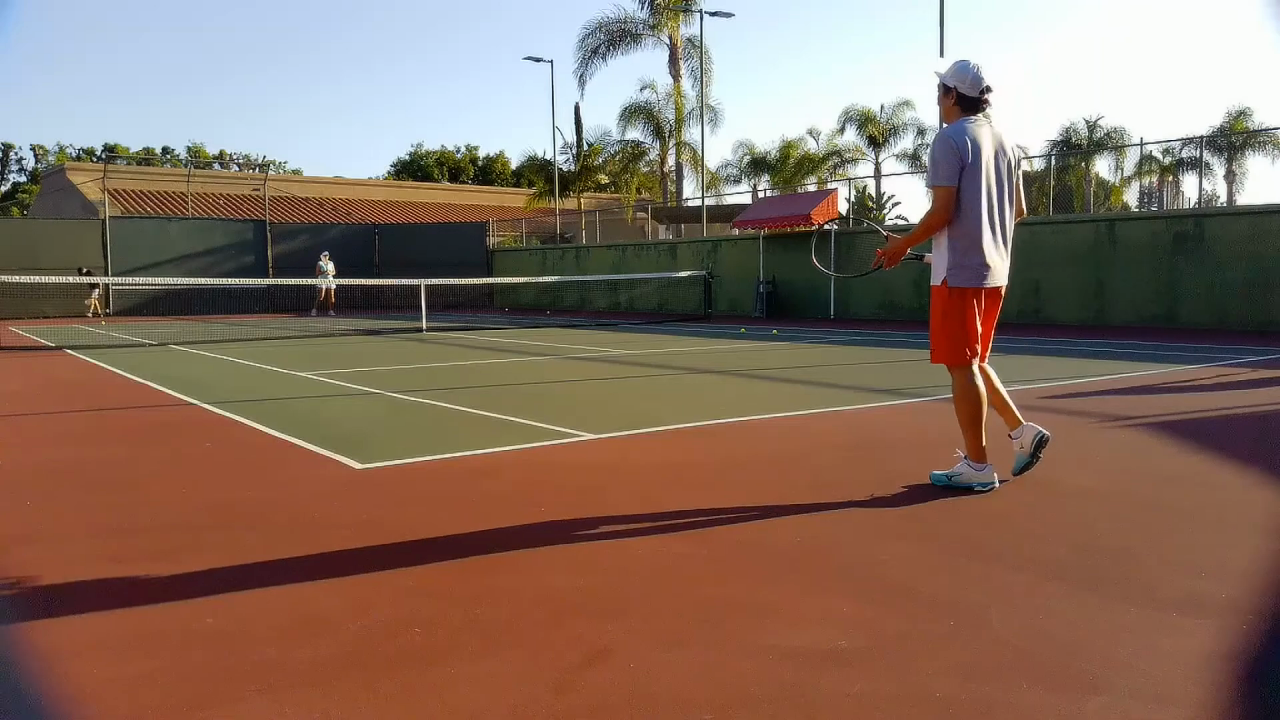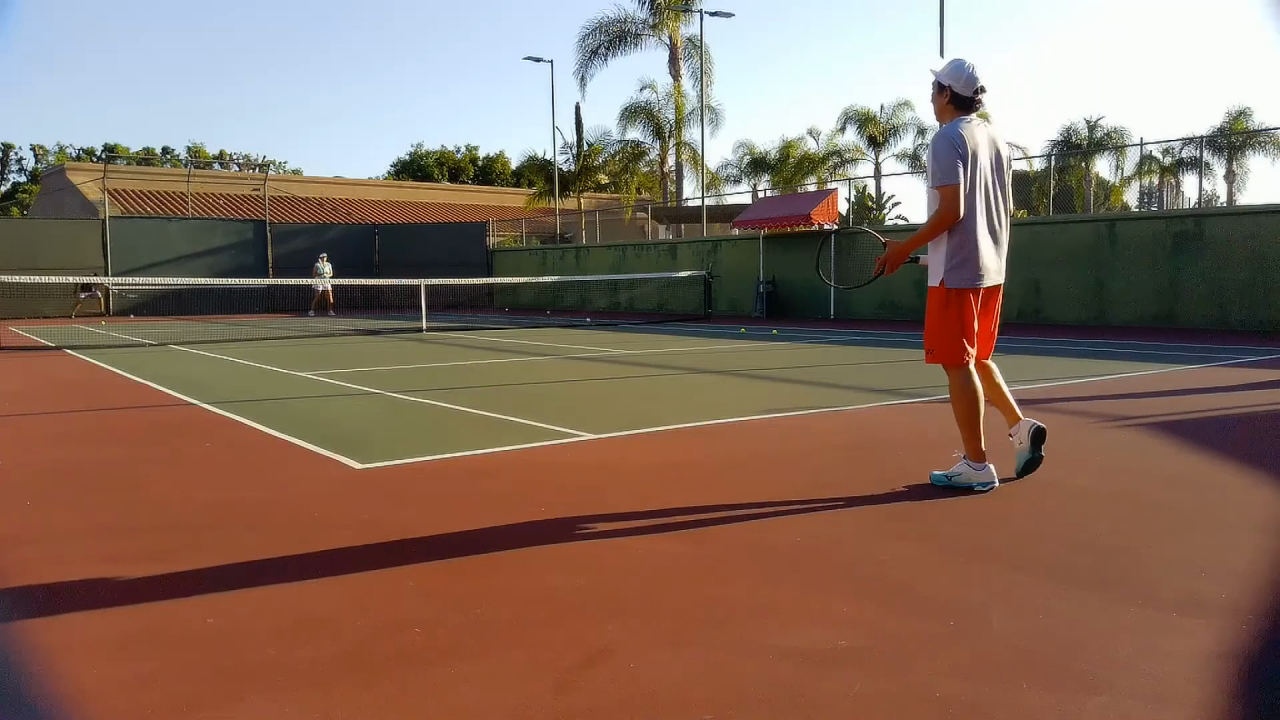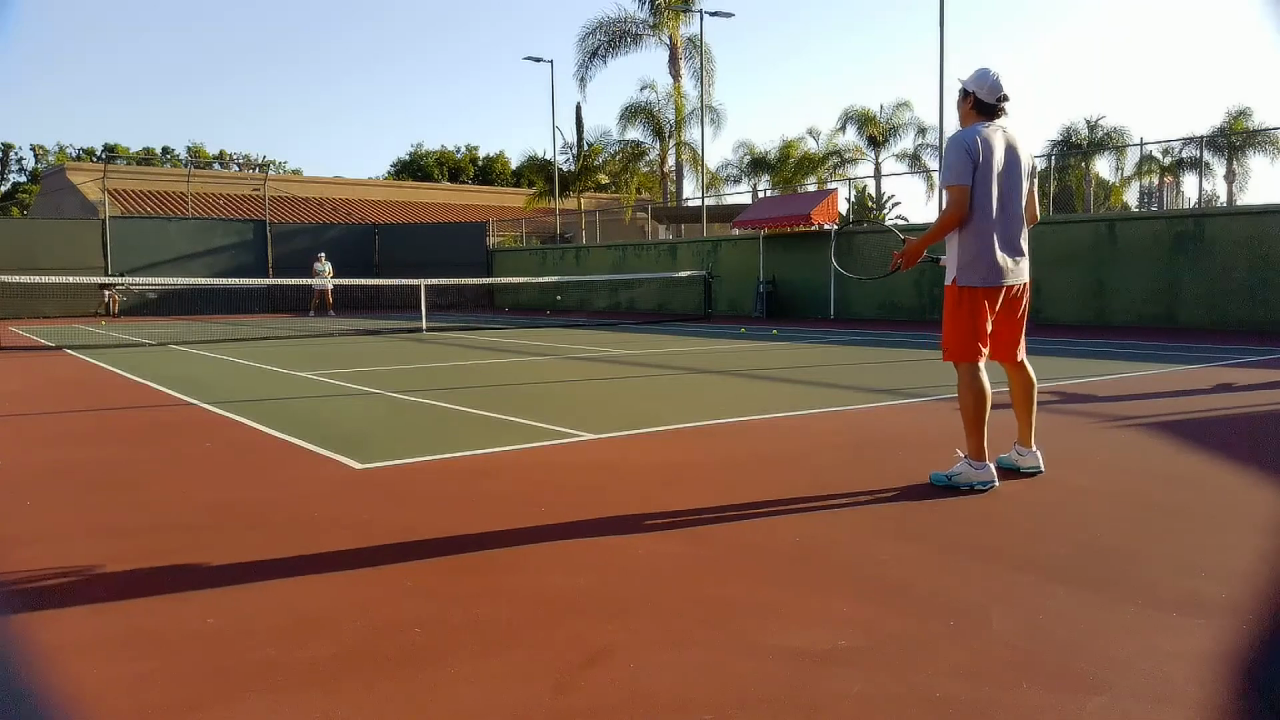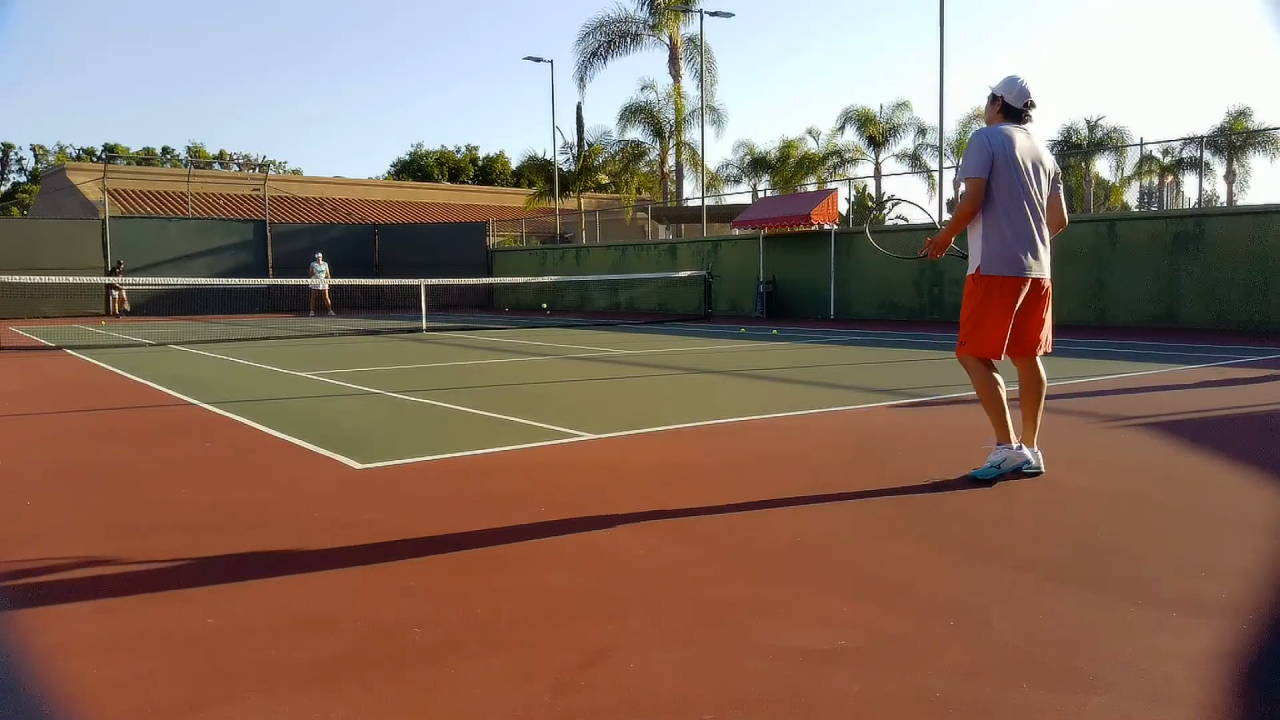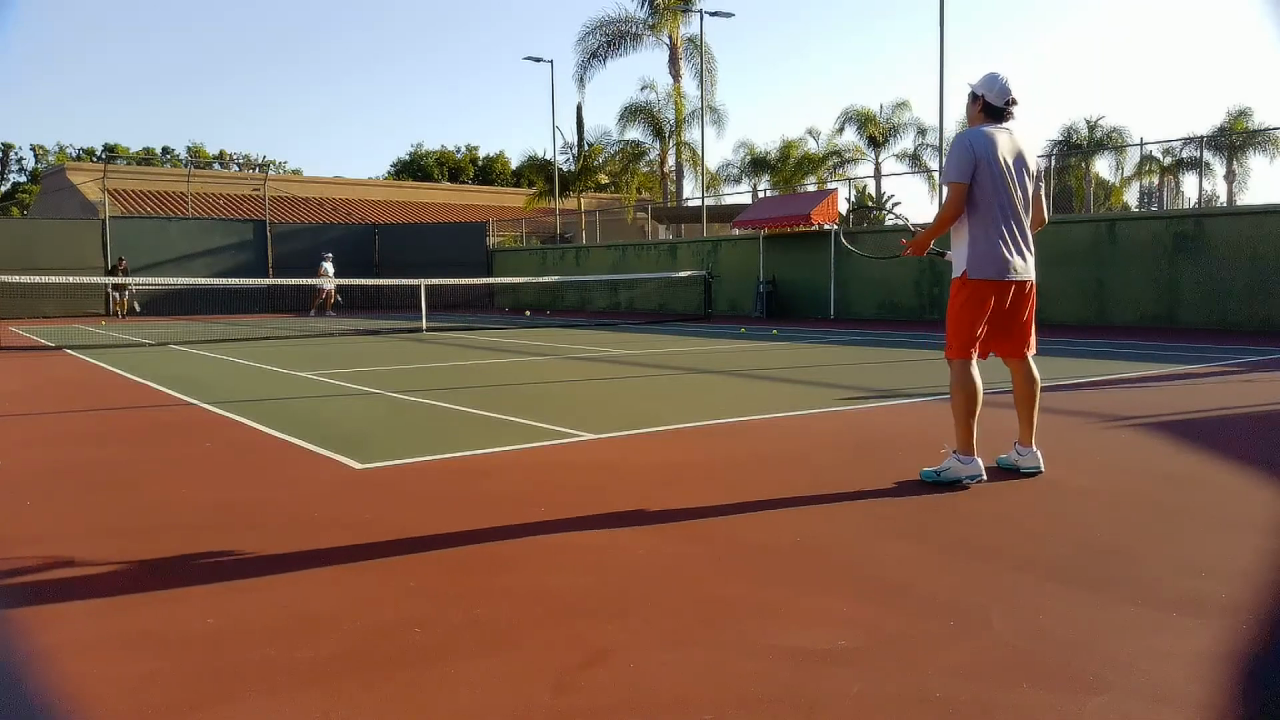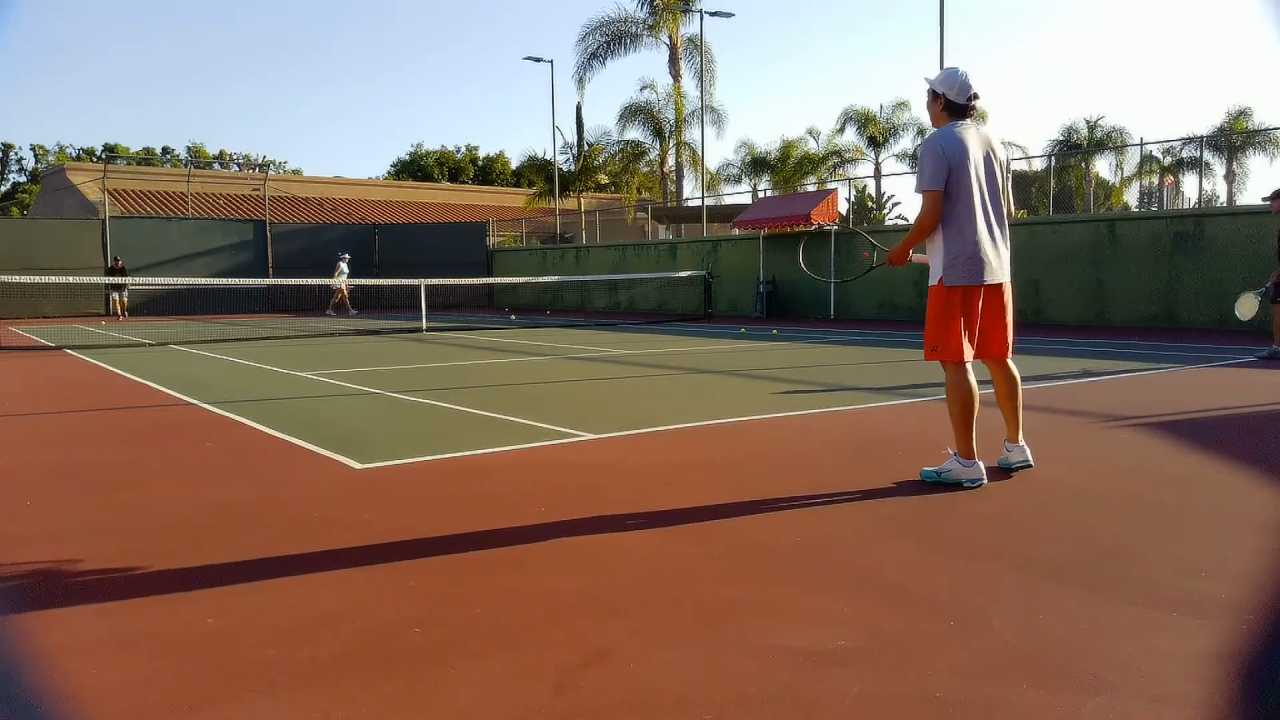
dt=0.5s
person 1, frame 1
left shoulder: (950, 138)
right shoulder: (1003, 141)
left elbow: (943, 211)
right elbow: (1018, 208)
left wrist: (903, 244)
left hip: (959, 271)
right hip: (995, 269)
left knee: (961, 365)
right knee: (973, 362)
left ankle: (979, 466)
right ankle: (1023, 432)
person 1, frame 2
left shoulder: (948, 138)
right shoulder: (995, 139)
left elbow: (950, 211)
right elbow: (1007, 207)
left wrist: (905, 247)
left hip: (955, 272)
right hip: (990, 268)
left knee: (958, 365)
right knee: (976, 358)
left ankle: (977, 466)
right ankle: (1022, 426)
person 1, frame 3
left shoulder: (963, 141)
right shoulder: (1019, 148)
left elbow: (957, 210)
right elbow: (1032, 215)
left wrist: (919, 245)
left hip: (973, 272)
right hip: (1014, 270)
left knee: (969, 363)
right knee: (1014, 359)
left ankle: (977, 465)
right ankle: (1026, 450)
person 1, frame 4
left shoulder: (985, 138)
right shoulder: (1044, 152)
left elbow: (972, 201)
right elbow: (1059, 220)
left wrist: (944, 237)
left hip: (994, 267)
right hip: (1036, 268)
left knee: (974, 356)
right knee: (1027, 357)
left ankle: (1008, 447)
right ankle: (1028, 449)
person 1, frame 5
left shoulder: (968, 140)
right shoulder: (1025, 151)
left elbow: (954, 206)
right elbow: (1040, 218)
left wrist: (925, 239)
left hip: (979, 269)
right hip: (1021, 268)
left knee: (963, 359)
right knee: (1020, 358)
left ankle: (965, 459)
right ankle: (1027, 450)
person 1, frame 6
left shoulder: (937, 144)
right shoulder: (994, 145)
left elbow: (931, 215)
right elbow: (1007, 210)
left wrist: (903, 248)
left hip: (957, 272)
right hip: (996, 268)
left knee: (956, 362)
right knee: (998, 358)
left ankle: (967, 462)
right ankle: (1016, 446)
